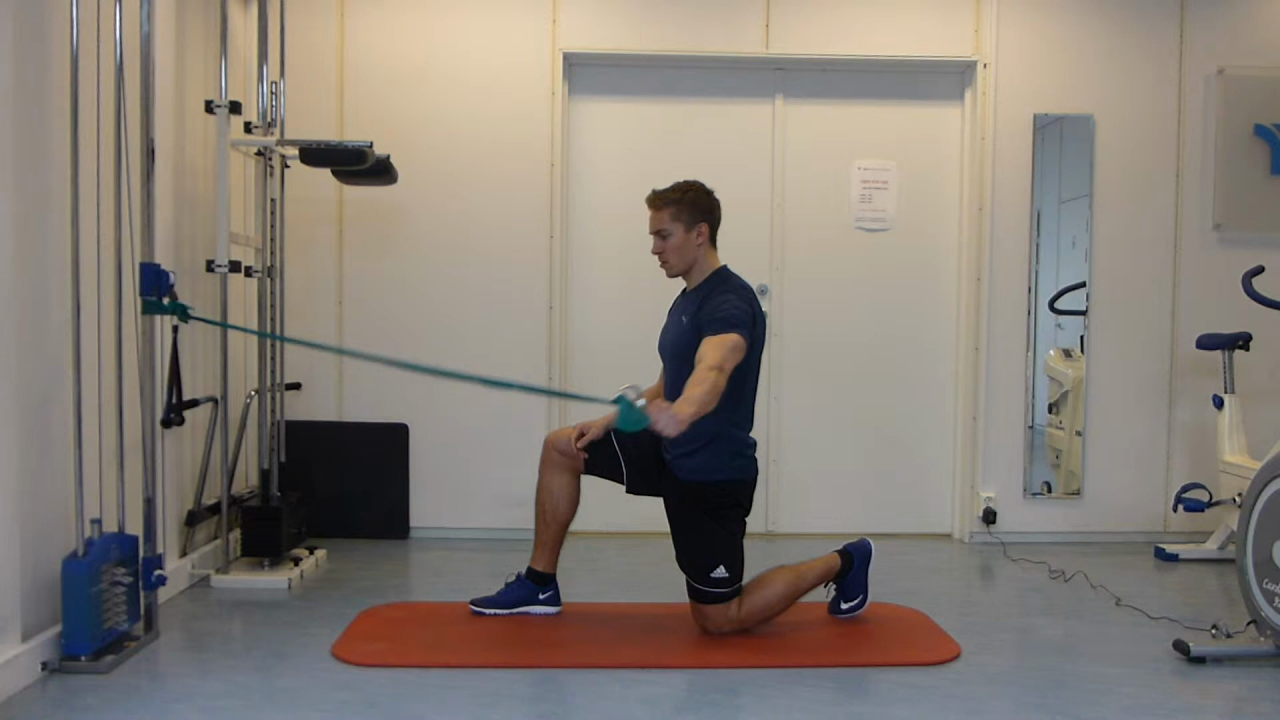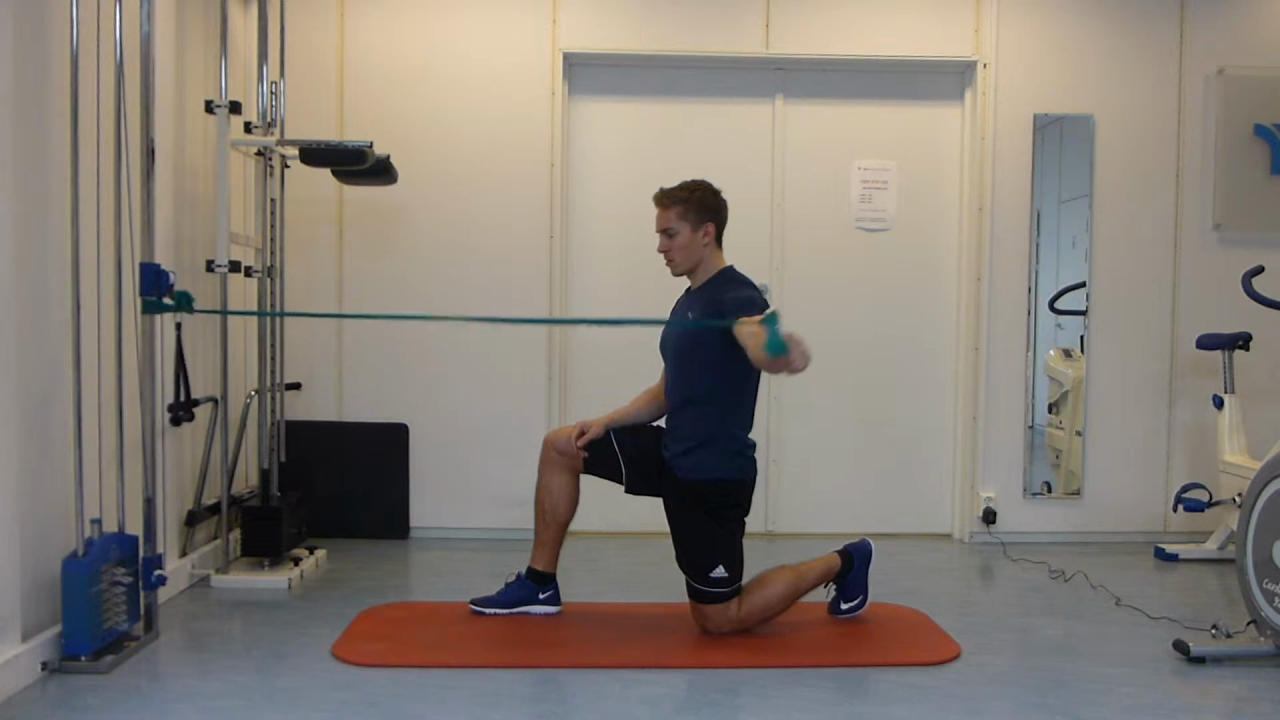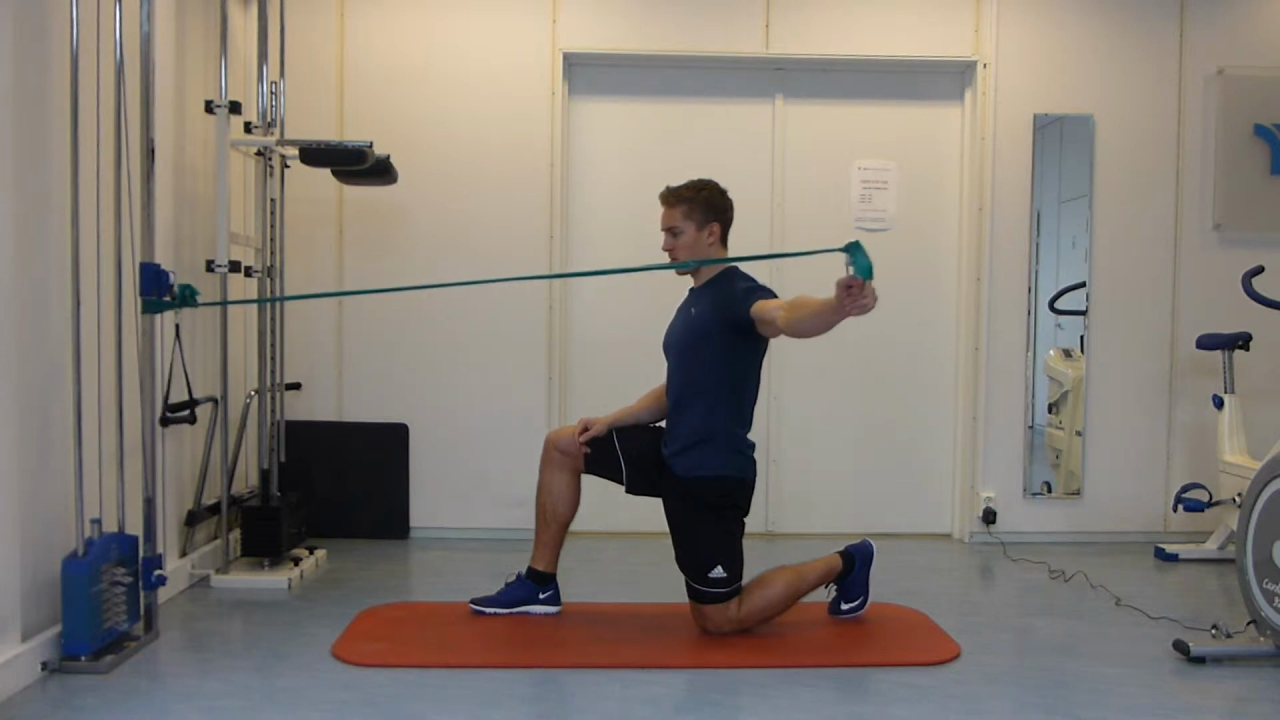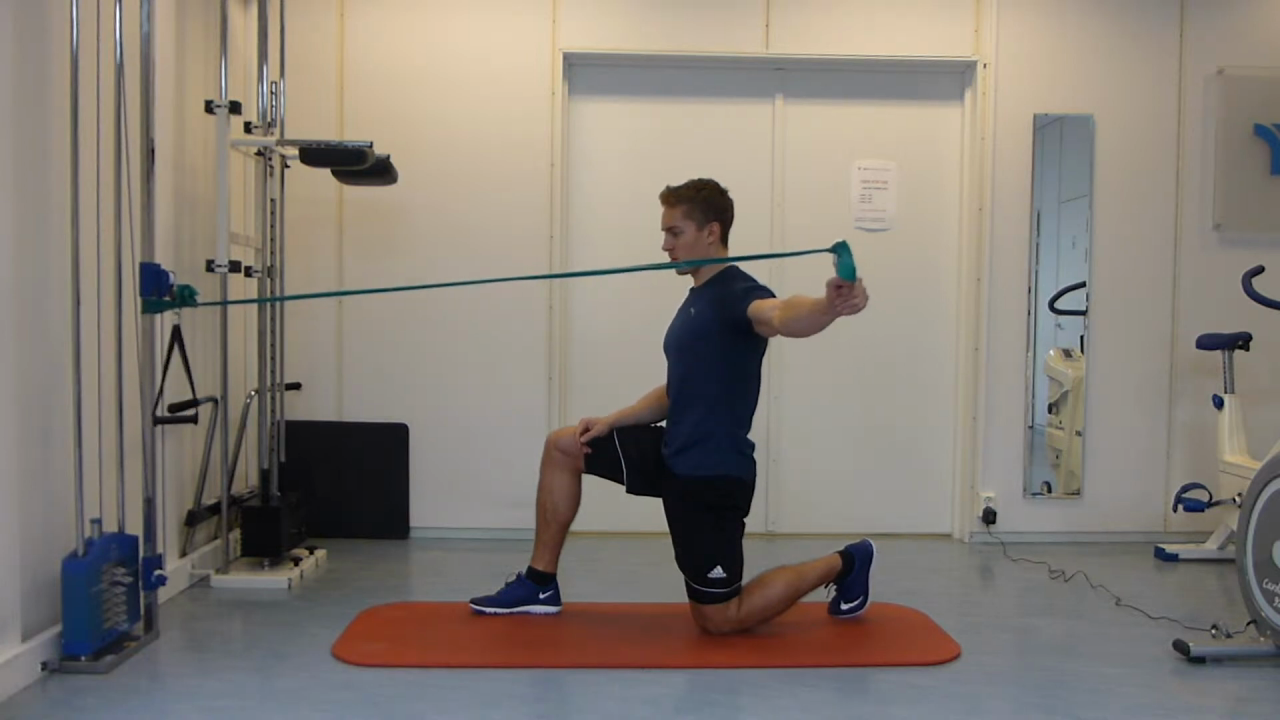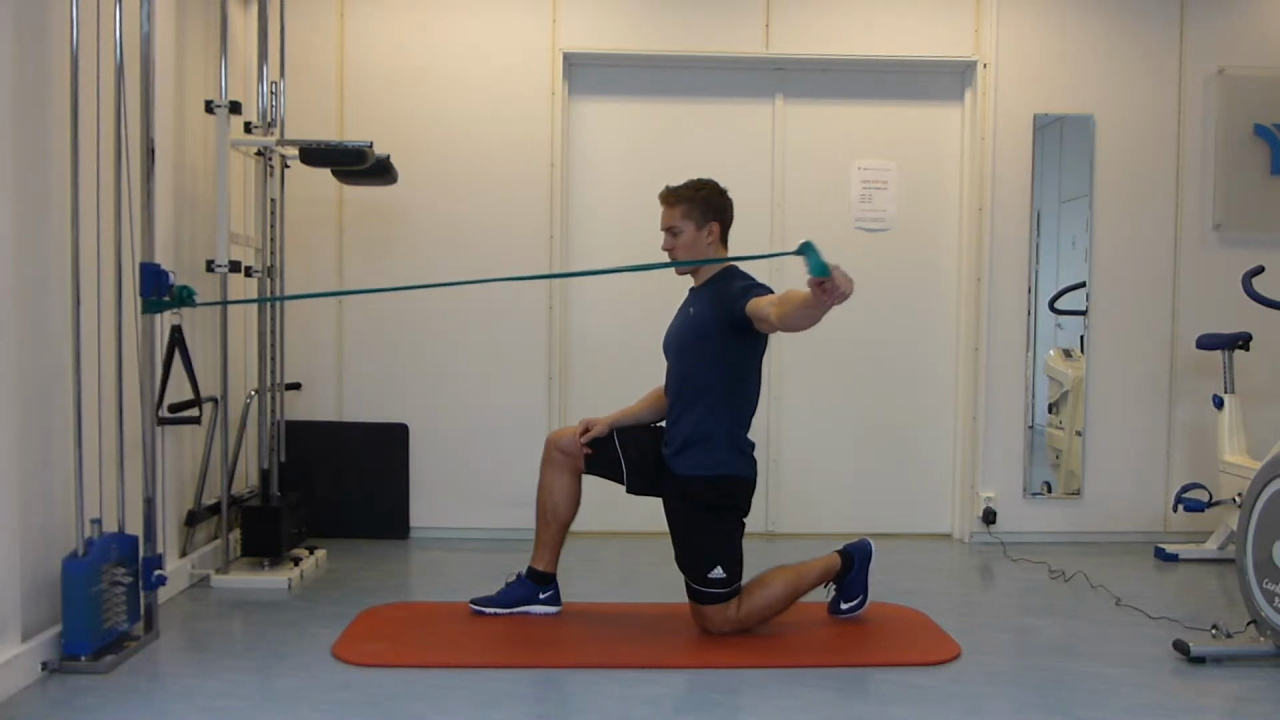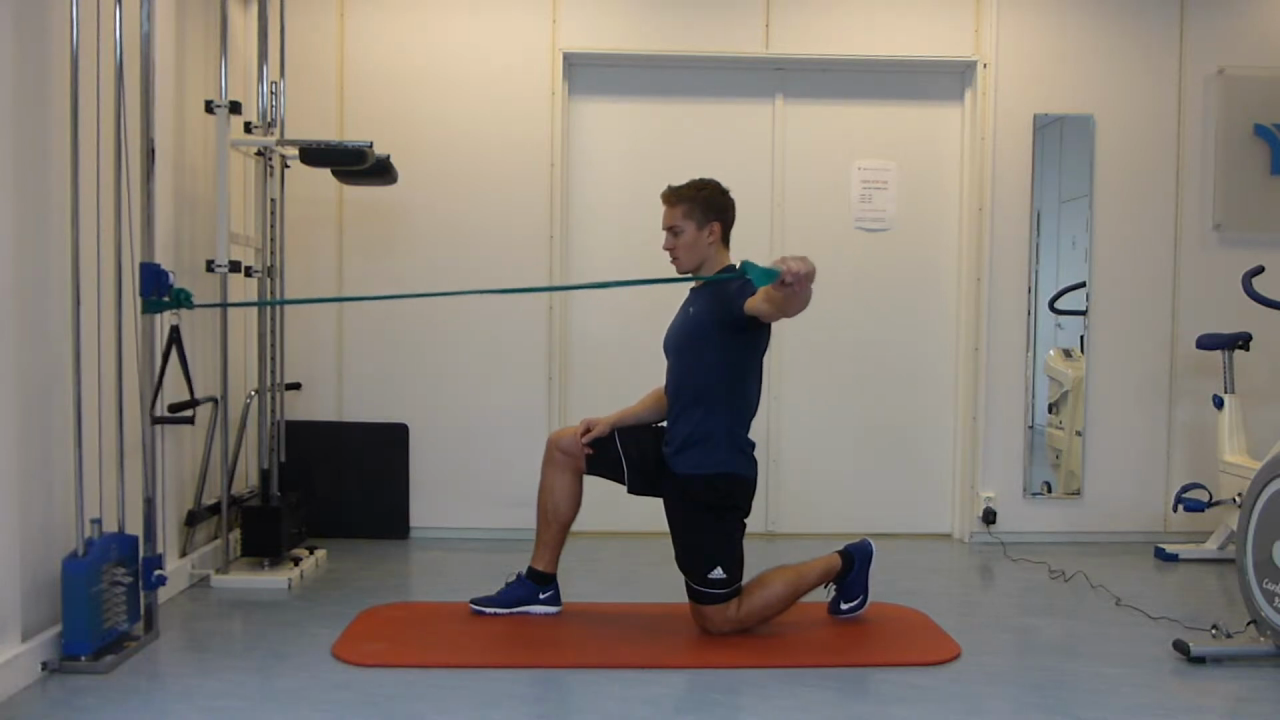
dt=0.5s
person 1, frame 1
left shoulder: (728, 301)
right shoulder: (686, 300)
left elbow: (714, 370)
left wrist: (679, 412)
right wrist: (607, 422)
left hip: (714, 475)
right hip: (674, 457)
left knee: (718, 619)
right knee: (561, 448)
left ankle: (841, 563)
right ankle: (539, 586)
person 1, frame 2
left shoulder: (735, 296)
right shoulder: (689, 301)
left elbow: (757, 339)
left wrist: (779, 353)
right wrist: (606, 421)
left hip: (714, 475)
right hip: (673, 455)
left knee: (719, 618)
right knee: (561, 447)
left ankle: (841, 564)
right ankle: (539, 584)
person 1, frame 3
left shoulder: (737, 294)
right shoulder: (696, 301)
left elbow: (786, 317)
left wrist: (839, 306)
right wrist: (611, 421)
left hip: (713, 475)
right hip: (673, 455)
left knee: (719, 618)
right knee: (562, 446)
left ankle: (843, 564)
right ankle: (539, 584)
person 1, frame 4
left shoulder: (736, 294)
right shoulder: (698, 300)
left elbow: (780, 316)
left wrist: (831, 305)
right wrist: (613, 420)
left hip: (712, 475)
right hip: (674, 455)
left knee: (718, 619)
right knee: (563, 446)
left ankle: (843, 564)
right ankle: (540, 584)
person 1, frame 5
left shoulder: (737, 293)
right shoulder: (698, 300)
left elbow: (779, 312)
left wrist: (820, 298)
right wrist: (613, 421)
left hip: (713, 474)
right hip: (674, 455)
left knee: (719, 619)
right knee: (563, 447)
left ankle: (842, 564)
right ankle: (540, 585)
person 1, frame 6
left shoulder: (736, 293)
right shoulder: (699, 299)
left elbow: (776, 303)
left wrist: (796, 285)
right wrist: (614, 421)
left hip: (714, 474)
right hip: (675, 455)
left knee: (717, 619)
right knee: (565, 447)
left ankle: (841, 563)
right ankle: (539, 584)
